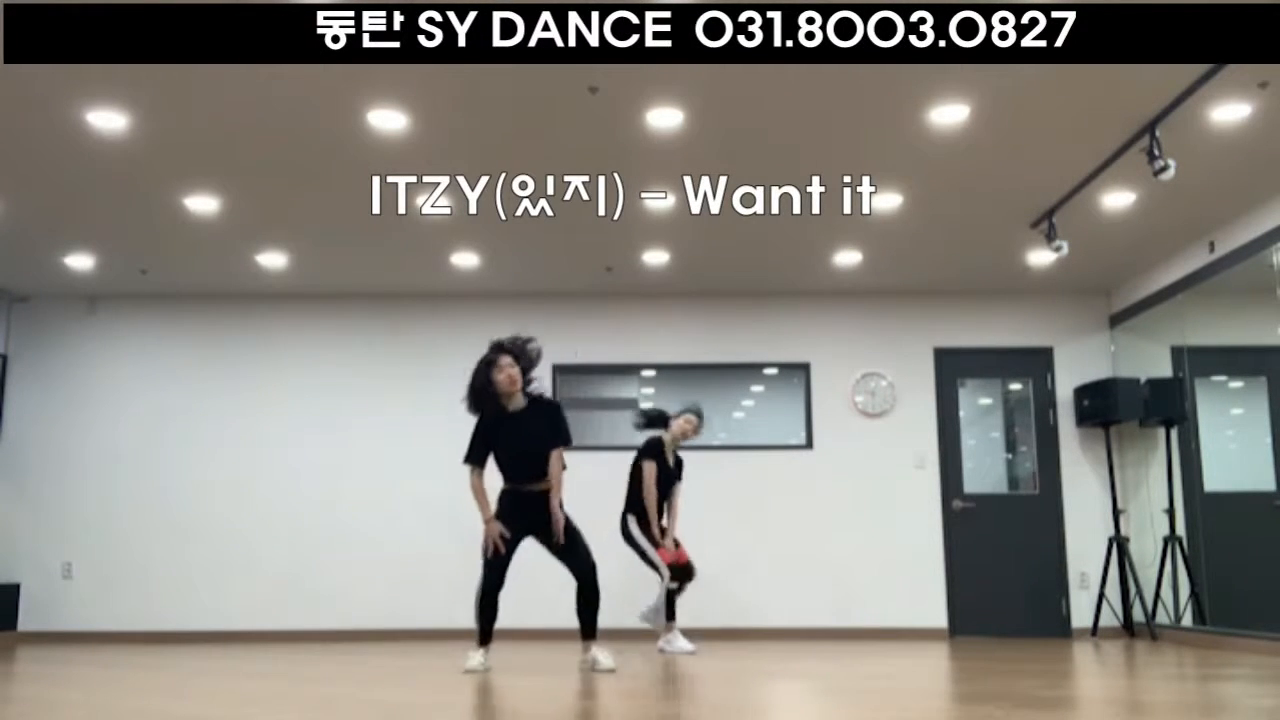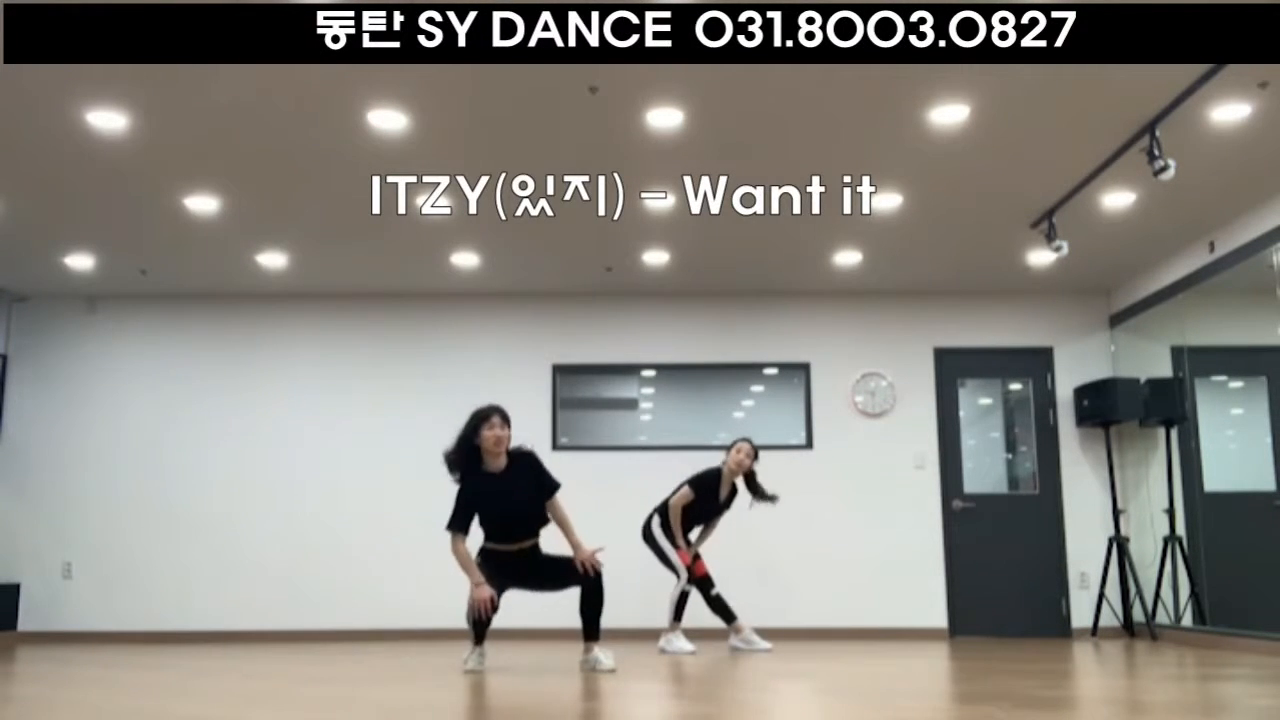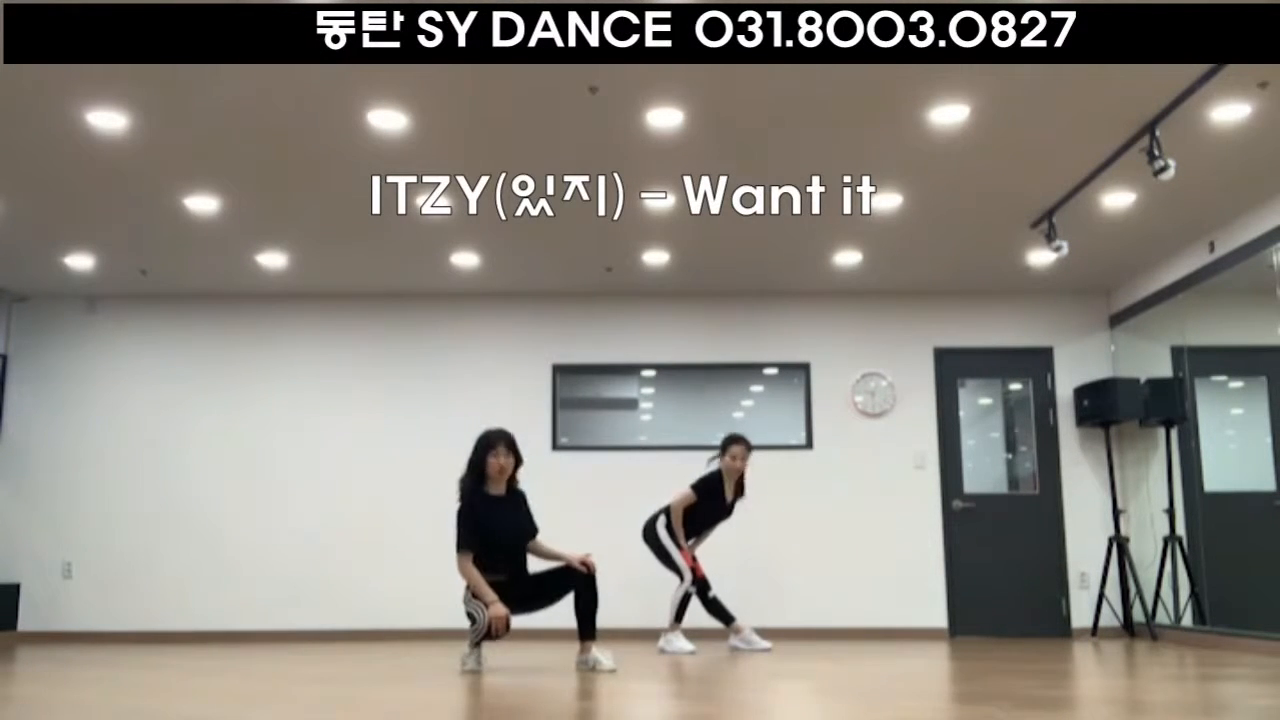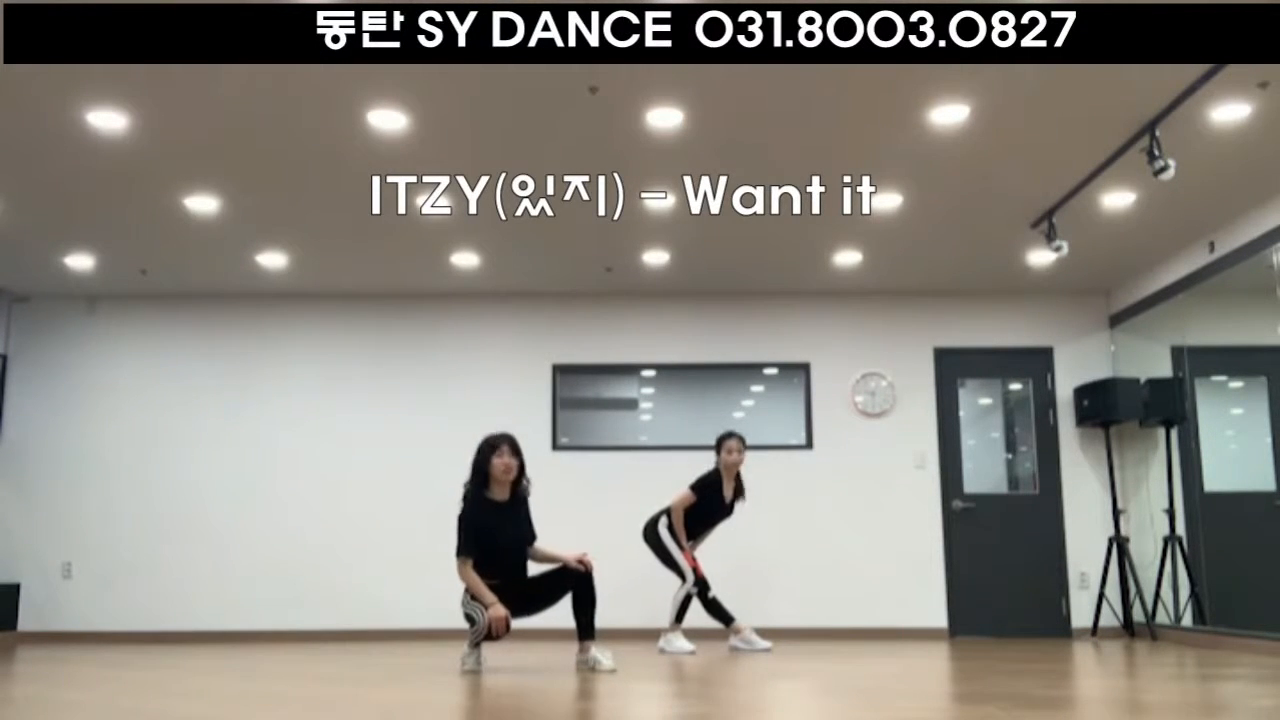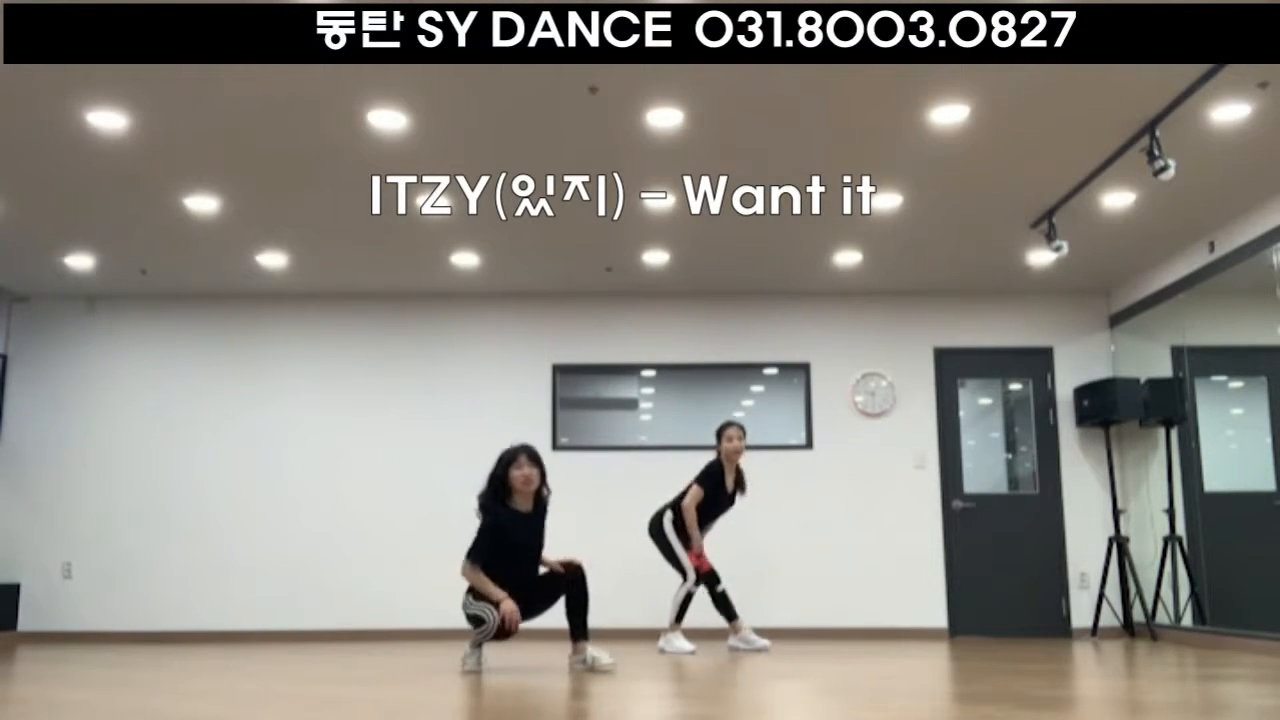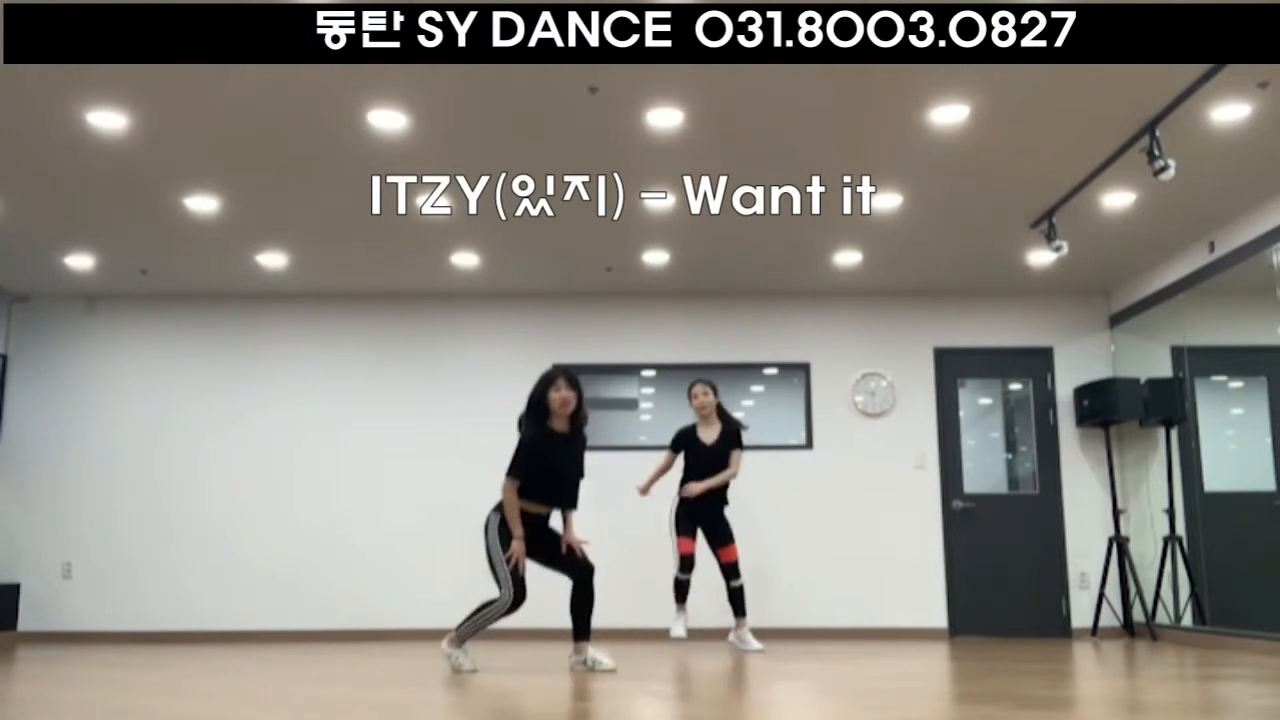
dt=0.4s
person 1, frame 1
left shoulder: (547, 410)
right shoulder: (490, 421)
left elbow: (555, 460)
right elbow: (475, 474)
left wrist: (556, 507)
right wrist: (488, 520)
left hip: (547, 504)
right hip: (512, 507)
left knee: (586, 570)
right knee: (492, 575)
left ankle: (590, 648)
right ankle: (482, 649)
person 1, frame 2
left shoulder: (526, 462)
right shoulder: (472, 483)
left elbow: (552, 504)
right elbow: (457, 542)
left wrist: (579, 546)
right wrist: (478, 583)
left hip: (531, 559)
right hip: (494, 563)
left knee: (590, 571)
right knee: (483, 602)
left ankle: (590, 651)
right ankle: (477, 648)
person 1, frame 3
left shoulder: (517, 497)
right shoulder: (472, 504)
left elbow: (531, 544)
right elbow: (464, 563)
left wrist: (567, 557)
right wrist: (493, 601)
left hip: (521, 586)
right hip: (486, 590)
left knee: (583, 572)
right knee: (493, 620)
left ankle: (587, 652)
right ankle: (473, 648)
person 1, frame 4
left shoulder: (519, 501)
right shoulder: (474, 509)
right elbow: (464, 567)
left wrist: (564, 558)
right wrist: (492, 604)
left hip: (520, 590)
right hip: (484, 593)
left knee: (580, 571)
right knee: (492, 622)
left ankle: (586, 652)
right ankle: (473, 649)
person 1, frame 5
left shoulder: (540, 508)
right shoulder: (497, 518)
right elbow: (469, 569)
left wrist: (550, 563)
right wrist: (503, 599)
left hip: (524, 593)
right hip: (486, 599)
left knee: (573, 572)
right knee: (503, 624)
left ankle: (580, 652)
right ankle: (474, 649)
person 1, frame 6
left shoulder: (576, 437)
right shoulder: (535, 436)
right elbow: (510, 488)
left wrist: (569, 529)
right wrist: (517, 539)
left hip: (539, 525)
right hip: (505, 524)
left knee: (583, 571)
right knee: (512, 594)
left ankle: (581, 652)
right ankle: (455, 642)
person 2, frame 1
left shoulder: (677, 461)
right shoulder: (653, 445)
left elbow: (673, 501)
right elbow: (648, 487)
left wrist: (669, 534)
right wrist: (655, 529)
left hip: (656, 525)
right hip: (635, 522)
left knee: (687, 571)
right knee: (670, 573)
left ankle: (655, 613)
right ankle: (669, 636)
person 2, frame 2
left shoulder: (731, 492)
right shoulder: (709, 477)
left elbow: (711, 524)
right elbow: (674, 503)
left wrist: (693, 549)
right wrist: (680, 541)
left hip: (677, 533)
right hip: (658, 526)
left knee: (706, 583)
right knee: (686, 574)
left ankle: (740, 634)
right ankle: (671, 636)
person 2, frame 3
left shoulder: (737, 489)
right shoulder: (712, 481)
left elbow: (711, 522)
right elbow: (676, 504)
left wrist: (690, 548)
right wrist: (682, 542)
left hip: (677, 536)
right hip: (660, 528)
left knee: (703, 587)
right knee: (689, 576)
left ankle: (740, 634)
right ankle: (670, 636)
person 2, frame 4
left shoulder: (736, 488)
right shoulder: (711, 480)
left elbow: (711, 522)
right elbow: (676, 505)
left wrist: (691, 548)
right wrist: (683, 543)
left hip: (679, 536)
right hip: (662, 529)
left knee: (702, 588)
right knee: (691, 577)
left ankle: (740, 634)
right ankle: (670, 636)
person 2, frame 5
left shoulder: (737, 477)
right shoulder: (712, 471)
right elbow: (688, 504)
left wrist: (698, 541)
right wrist: (696, 540)
left hip: (686, 531)
right hip: (667, 524)
left knee: (711, 578)
right knee: (692, 575)
left ankle: (740, 633)
right ankle: (670, 636)
person 2, frame 6
left shoulder: (732, 431)
right shoulder: (685, 433)
left elbow: (734, 470)
right elbow: (666, 463)
left wrist: (705, 485)
right wrist: (647, 485)
left hip: (713, 510)
right hip: (685, 509)
left knee: (731, 567)
right knee: (686, 561)
left ankle: (741, 632)
right ankle: (680, 614)
